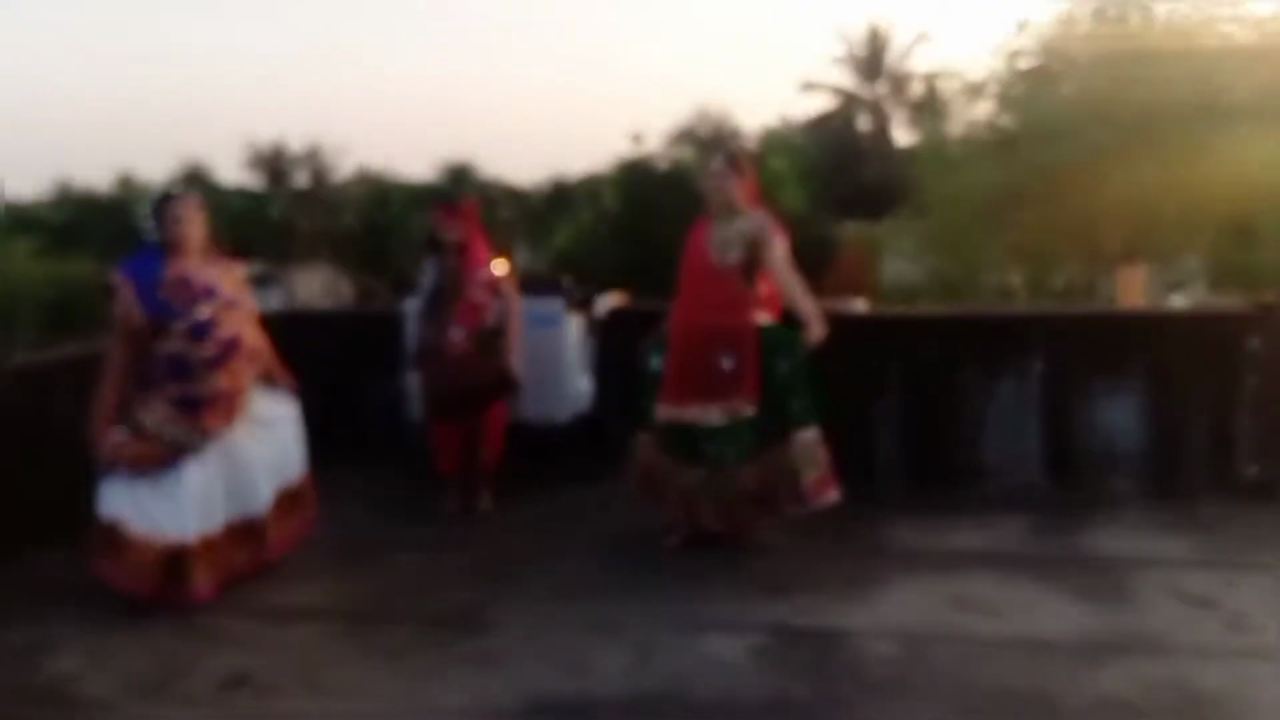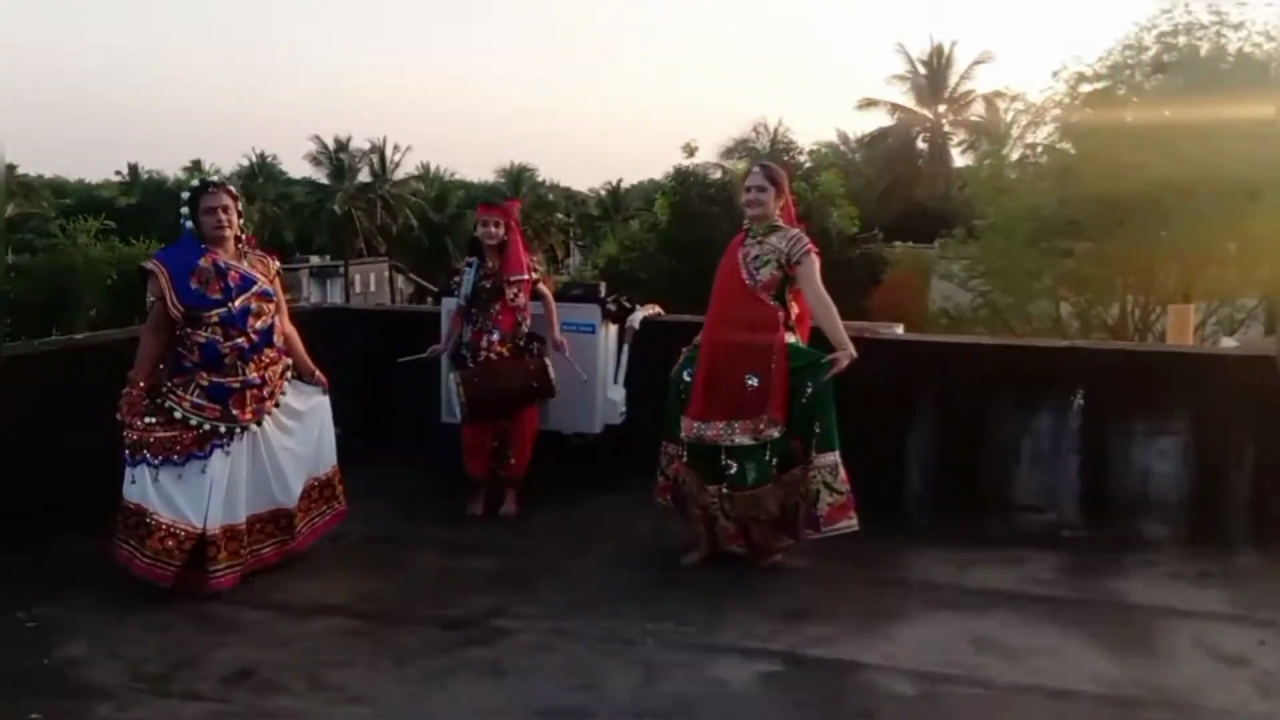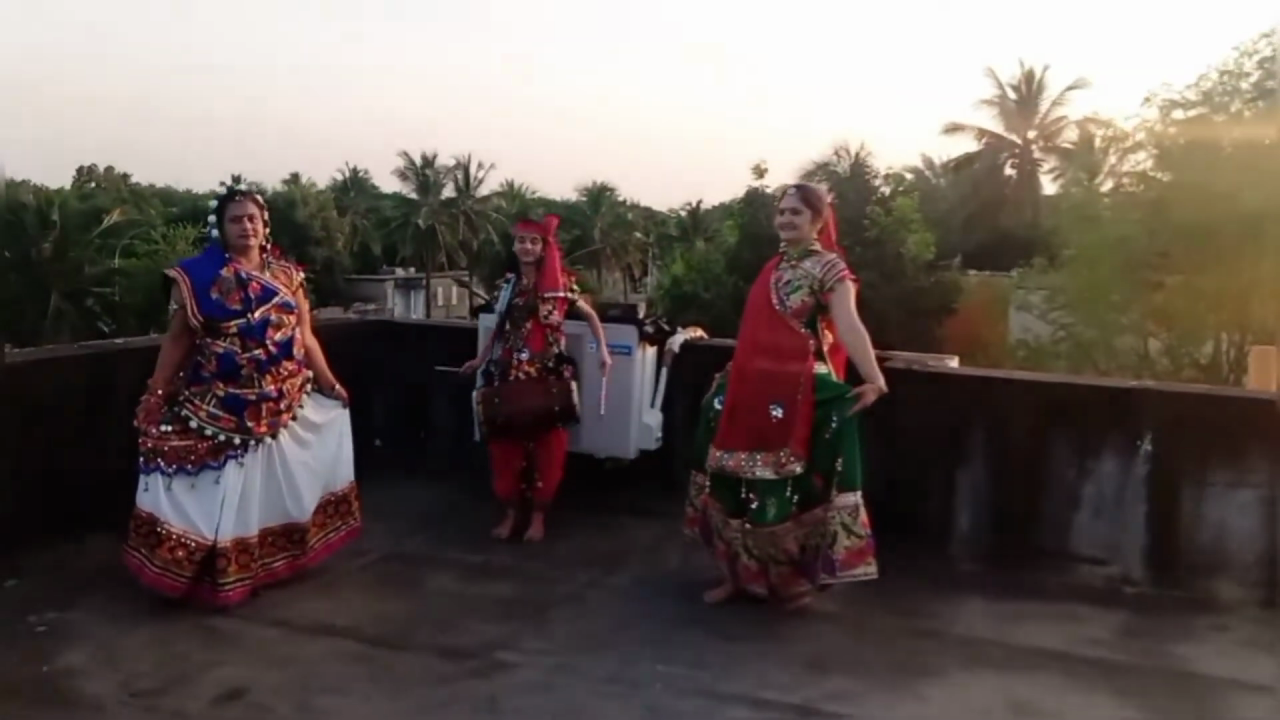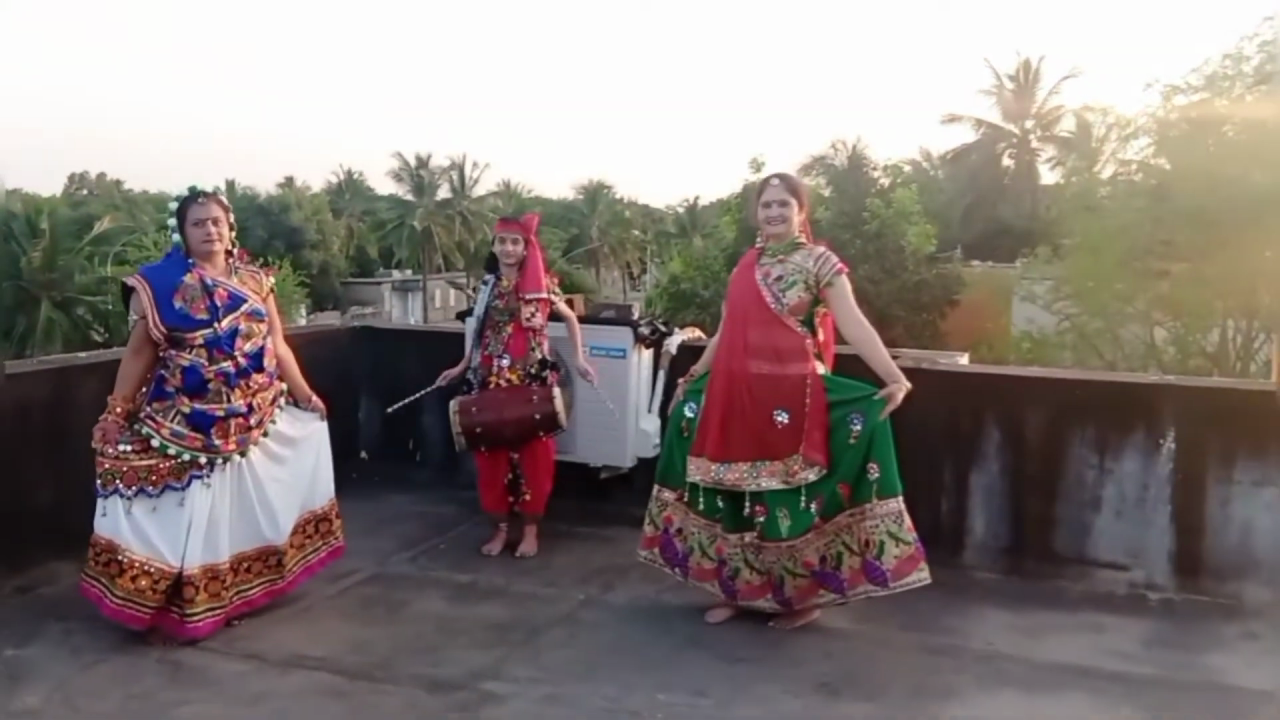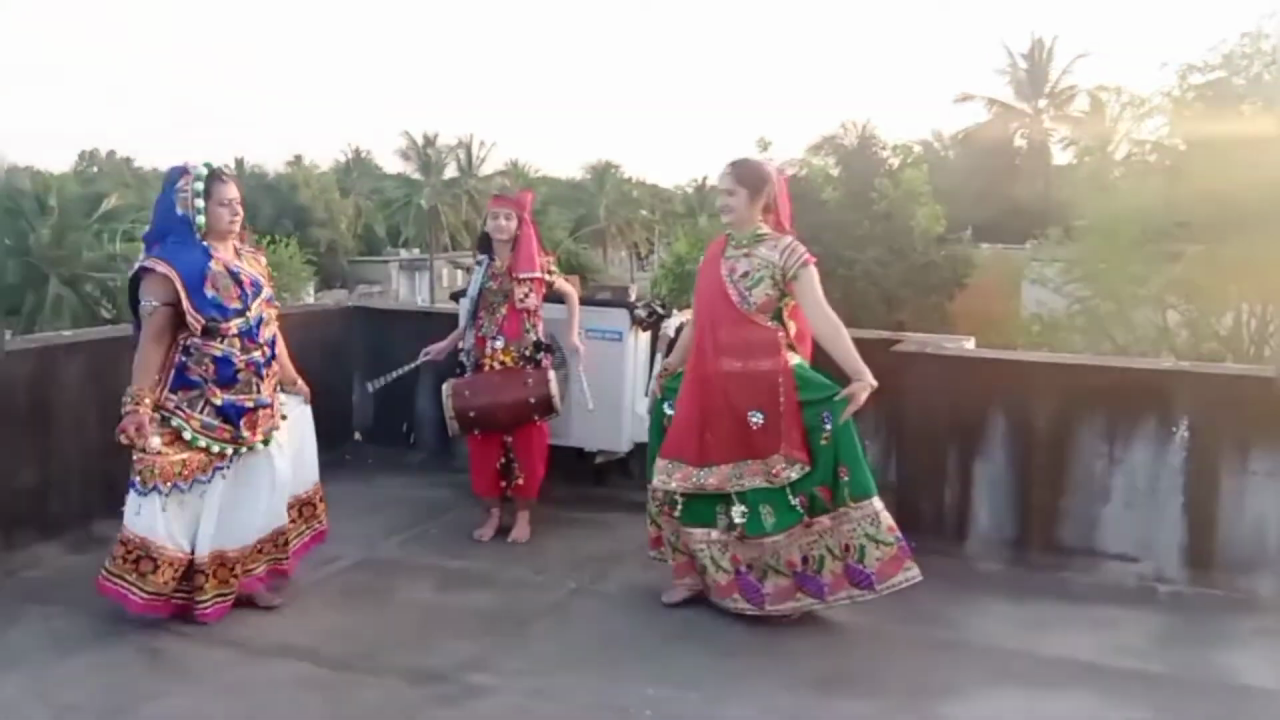
dt=1s
person 1, frame 1
left shoulder: (228, 272)
right shoulder: (141, 278)
left elbow: (251, 332)
right elbow: (124, 343)
left wrist: (275, 374)
right wrist: (108, 402)
left hip: (232, 400)
right hip: (172, 406)
left knee: (233, 484)
right knee: (182, 493)
left ankle: (234, 554)
right ankle: (186, 569)
person 1, frame 2
left shoulder: (263, 266)
right shoulder: (175, 268)
left elbow: (283, 326)
right elbow: (156, 331)
left wrist: (309, 372)
right wrist: (136, 389)
left hip: (262, 394)
right hip: (201, 398)
left knee: (258, 476)
right knee: (207, 480)
left ankle: (259, 549)
right ankle: (209, 562)
person 1, frame 3
left shoulder: (287, 276)
right shoulder: (198, 276)
left elbow: (305, 337)
right elbow: (177, 340)
left wrist: (329, 384)
right wrist: (155, 397)
left hip: (281, 405)
right hip: (220, 408)
left knee: (273, 488)
right knee: (222, 491)
left ankle: (271, 564)
right ankle: (220, 574)
person 1, frame 4
left shoulder: (255, 281)
right shoulder: (159, 284)
left elbow: (277, 346)
right elbow: (139, 353)
left wrist: (305, 395)
right wrist: (116, 414)
left hip: (250, 421)
right hip: (184, 425)
left knee: (242, 511)
right knee: (186, 515)
left ankle: (233, 596)
right ankle: (178, 610)
person 1, frame 5
left shoulder: (250, 260)
right shoulder: (171, 266)
left elbow: (268, 327)
right elbow: (154, 341)
left wrist: (291, 379)
right wrist: (139, 406)
left hip: (253, 405)
right hip: (198, 409)
left knee: (262, 489)
right knee: (196, 500)
left ankle: (248, 578)
right ankle: (186, 591)
person 2, frame 1
left shoulder: (758, 224)
right shoulder: (702, 228)
left elbow: (783, 276)
left wrist: (813, 322)
right wrist: (671, 332)
left hip: (739, 340)
right hip: (694, 341)
left knee: (739, 430)
right knee: (688, 430)
left ankle: (743, 515)
right ankle: (690, 514)
person 2, frame 2
left shoulder: (793, 242)
right shoulder: (738, 242)
left elbow: (815, 297)
left wrist: (844, 347)
right wrist: (700, 345)
left hip: (768, 360)
right hip: (722, 358)
left knee: (764, 450)
right knee: (712, 448)
left ankle: (766, 538)
right ankle: (713, 534)
person 2, frame 3
left shoulder: (829, 268)
right shoulder: (774, 266)
left elbow: (848, 326)
left wrist: (873, 378)
right wrist: (730, 375)
left hip: (799, 391)
right hip: (754, 388)
left knee: (791, 483)
right knee: (743, 479)
left ankle: (794, 578)
right ankle: (741, 572)
person 2, frame 4
left shoulder: (820, 262)
right shoulder: (745, 265)
left elbow: (853, 324)
left wrist: (894, 377)
right wrist: (694, 377)
left hip: (792, 394)
right hip: (736, 393)
left knee: (793, 492)
right knee: (735, 491)
left ankle: (803, 594)
right ankle: (738, 588)
person 2, frame 5
left shoulder: (786, 253)
right shoulder: (715, 252)
left elbow: (820, 318)
left wrist: (860, 375)
right wrist: (670, 369)
left hip: (766, 387)
right hip: (711, 387)
left knee: (776, 483)
right knee: (699, 479)
left ankle: (793, 587)
right ankle: (697, 573)
person 3, frame 1
left shoulder: (484, 262)
right shoulder: (433, 266)
left elbow: (509, 297)
right elbow: (427, 311)
left wrist: (509, 340)
right wrist: (423, 352)
left hip: (480, 352)
right hip: (442, 354)
left knee: (484, 418)
right knee: (447, 419)
left ankle: (483, 484)
right ankle: (453, 485)
person 3, frame 2
left shoulder: (522, 264)
right shoulder: (469, 267)
left elbow: (546, 296)
right elbow: (461, 311)
left wrist: (554, 333)
right wrist: (447, 344)
left hip: (516, 355)
right hip: (477, 356)
left knee: (516, 422)
right knee: (477, 423)
left ankle: (511, 492)
right ankle: (480, 491)
person 3, frame 3
left shoulder: (560, 283)
right shoulder: (507, 284)
left elbow: (589, 314)
left wrist: (603, 351)
right wrist: (481, 361)
left hip: (547, 374)
right hip: (509, 372)
left knee: (545, 443)
right knee: (507, 443)
left ankle: (538, 516)
right ankle: (510, 512)
person 3, frame 4
left shoulder: (541, 284)
right shoulder: (486, 286)
left elbow: (570, 318)
right elbow: (481, 335)
left wrist: (578, 359)
right wrist: (461, 368)
left hip: (531, 380)
right hip: (491, 380)
left knee: (532, 453)
right knee: (493, 453)
left ankle: (530, 530)
right ankle: (500, 528)
person 3, frame 5
left shoulder: (537, 263)
right shoulder: (482, 266)
left elbow: (570, 295)
left wrist: (573, 337)
right wrist: (448, 343)
left hip: (526, 362)
right hip: (485, 362)
left knee: (525, 436)
right knee: (485, 436)
left ankle: (523, 515)
right ankle: (493, 512)
